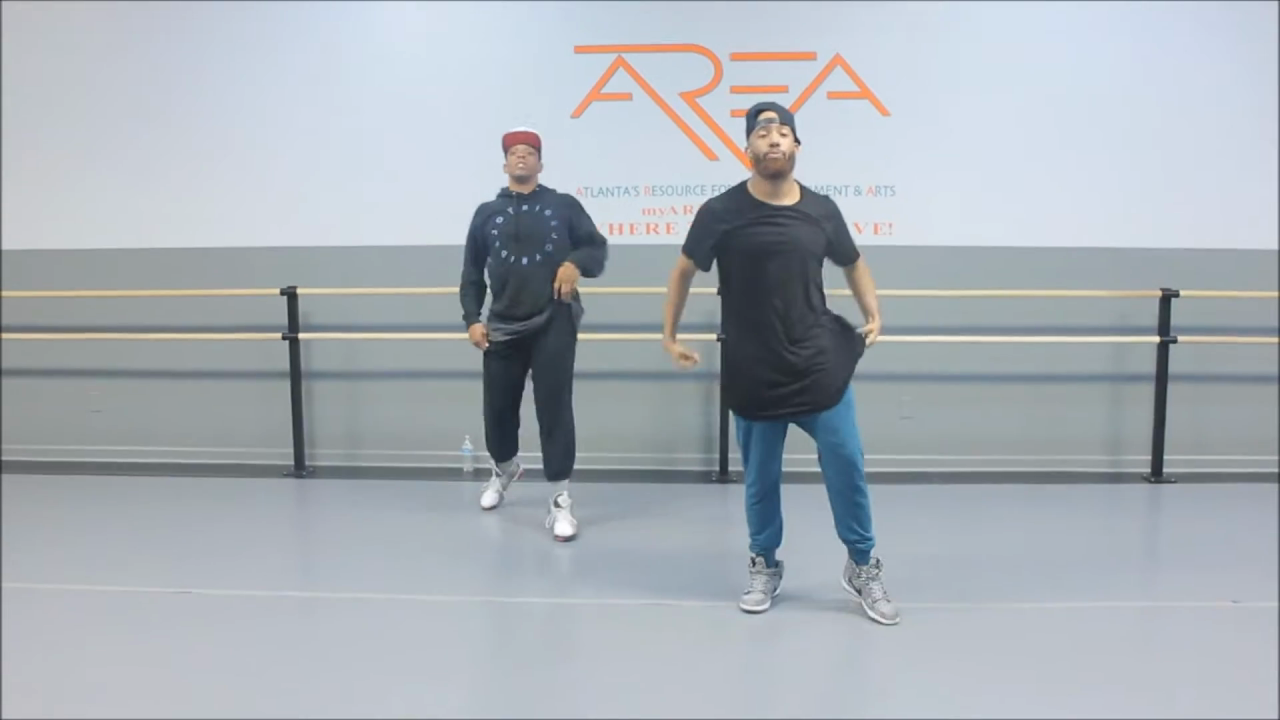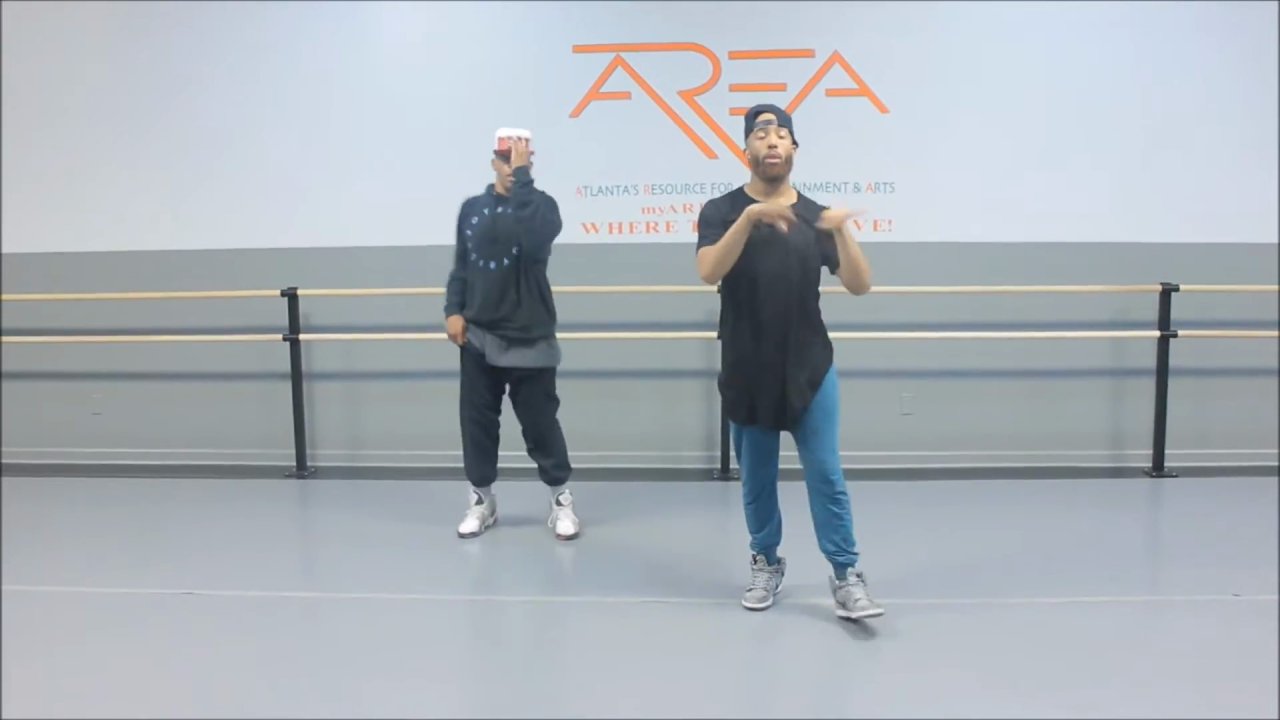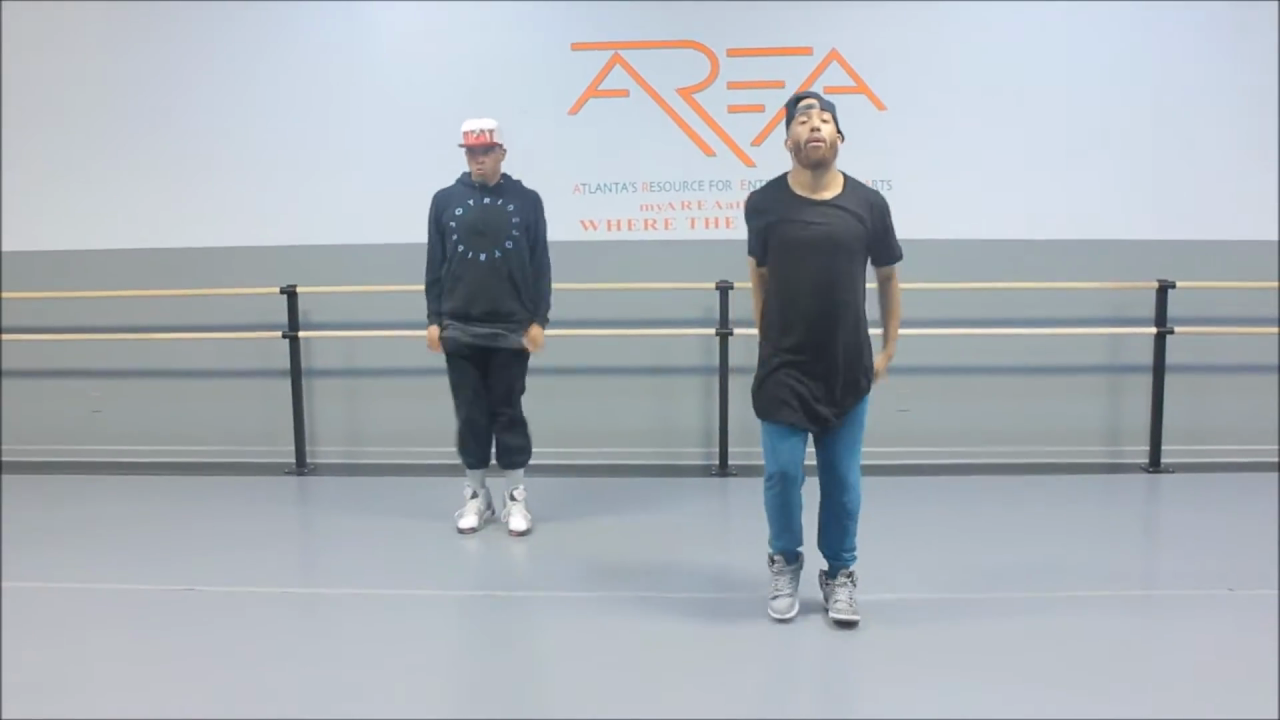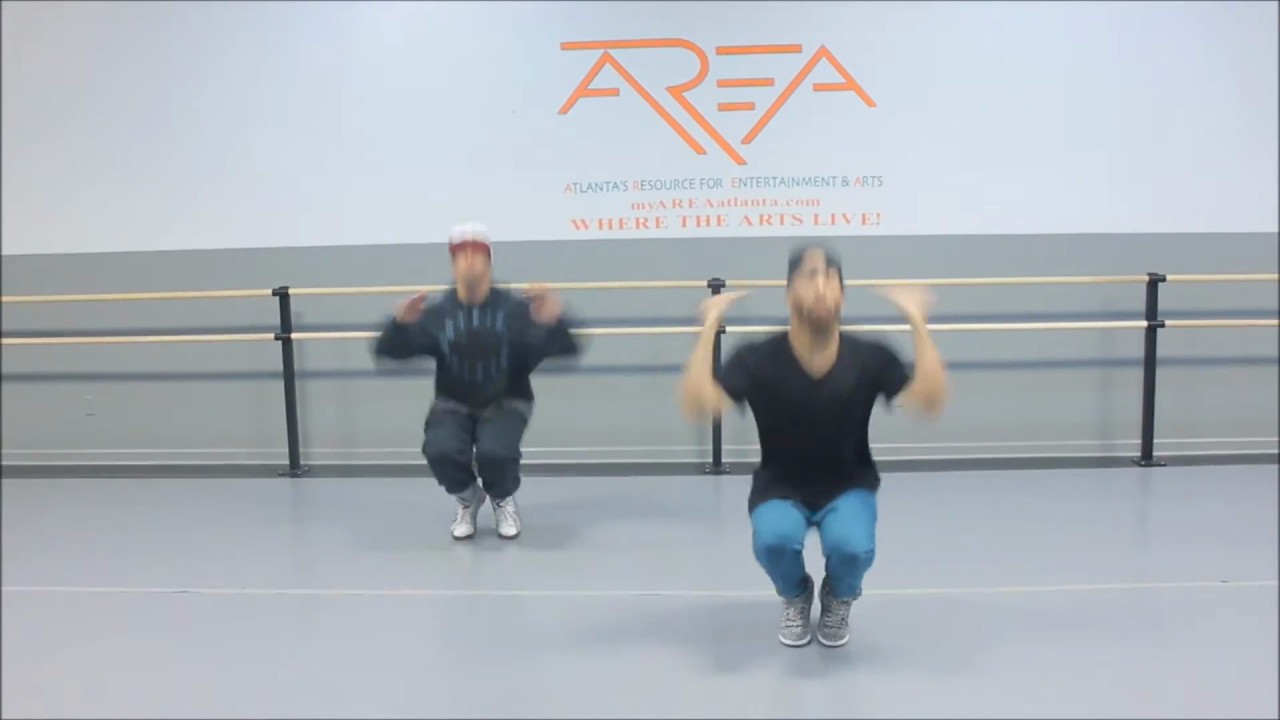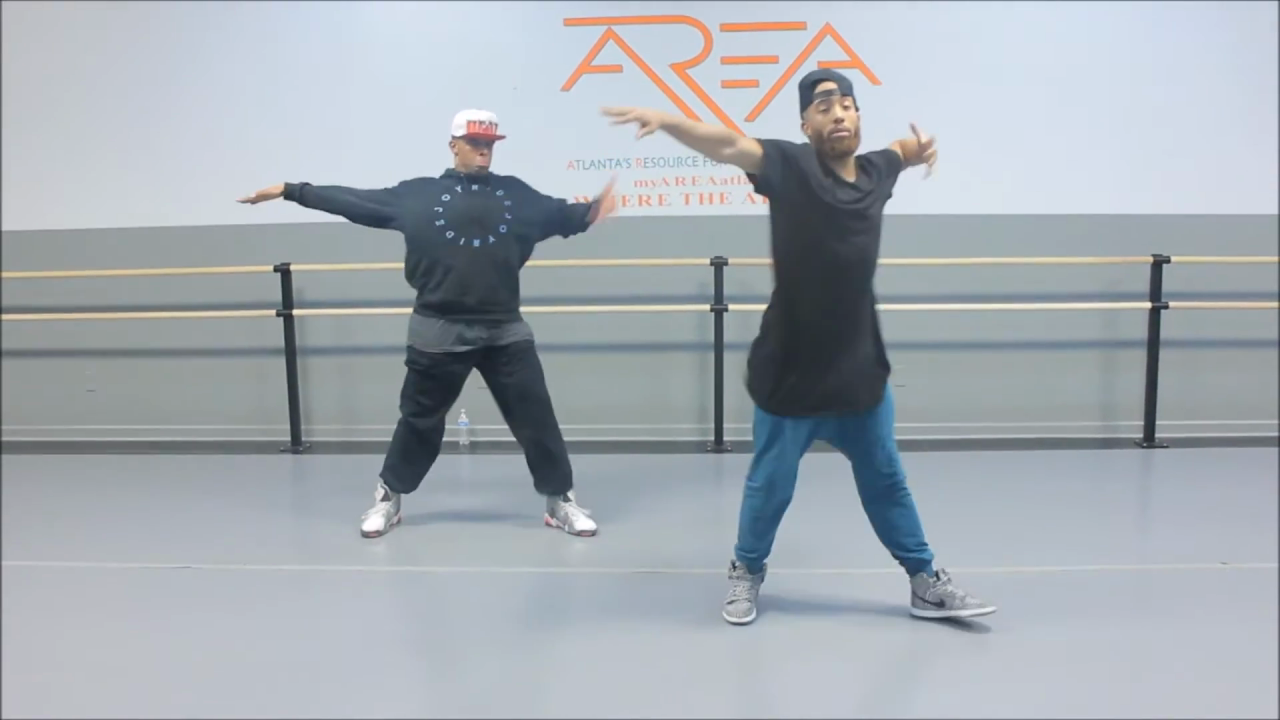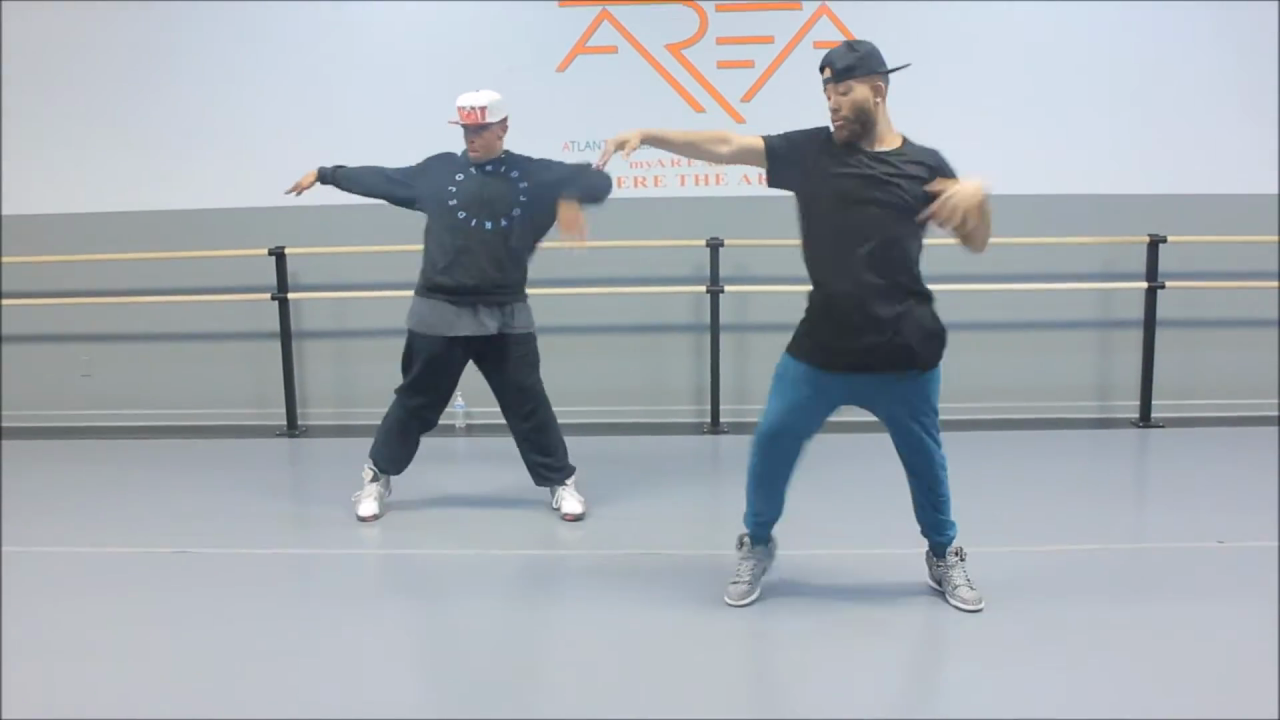
dt=0.7s
person 1, frame 1
left shoulder: (823, 210)
right shoulder: (722, 213)
left elbow: (855, 264)
right elbow: (683, 273)
left wrist: (874, 315)
right wrist: (670, 336)
left hip: (821, 366)
right hip: (752, 374)
left knee: (846, 463)
right knee: (761, 476)
left ankle: (863, 567)
right ankle: (765, 567)
person 1, frame 2
left shoulder: (815, 216)
right shoulder: (722, 210)
left elbow: (860, 286)
right elbow: (708, 272)
left wrist: (842, 232)
right wrist: (750, 217)
left hip: (810, 367)
right hip: (748, 372)
left knee: (826, 475)
right knee: (757, 477)
left ankle: (846, 576)
right ankle: (766, 563)
person 1, frame 3
left shoulder: (869, 204)
right shoulder: (764, 203)
left elbow: (888, 274)
left wrist: (889, 341)
left hip: (847, 371)
right hip: (783, 369)
left knee: (842, 479)
right knee: (782, 473)
left ankle: (839, 575)
right ankle: (785, 566)
person 1, frame 4
left shoulder: (871, 358)
right shoulder: (757, 360)
left elbow: (932, 400)
right elbow: (696, 404)
left wrist: (918, 325)
right wrist: (708, 326)
left hip: (847, 487)
right hip: (782, 488)
left knee: (849, 548)
right knee: (775, 542)
left ankle: (838, 599)
right ankle: (795, 596)
person 1, frame 5
left shoulder: (875, 169)
right shoulder: (789, 165)
left elbow: (909, 151)
right elbow: (726, 144)
left wrist: (920, 148)
right wrist: (664, 120)
left hip: (860, 368)
right hip: (790, 372)
left knee: (886, 482)
right knee: (770, 482)
left ankle: (925, 583)
right ankle: (746, 574)
person 1, frame 6
left shoulder: (925, 165)
right shoulder: (808, 150)
left elbow: (976, 241)
right elbow: (726, 147)
left wrist: (975, 196)
right wrist: (646, 136)
left hip: (905, 345)
right hip: (823, 341)
left knee: (924, 456)
right knee: (774, 437)
left ankle: (943, 558)
right ankle: (756, 545)
person 2, frame 1
left shoulder: (564, 206)
right shoulder: (487, 213)
left elbow: (597, 252)
right elbow: (471, 272)
left wrist: (577, 264)
right wrist: (471, 317)
left hip: (552, 323)
right hip: (503, 326)
left knee: (554, 408)
right knee: (498, 407)
left ankle: (559, 500)
right ankle: (503, 467)
person 2, frame 2
left shoulder: (541, 204)
right shoulder: (472, 208)
left elbow: (535, 240)
right elbow: (461, 266)
left wrist: (523, 175)
right wrist: (453, 309)
left hip: (529, 337)
right hip: (479, 336)
left knee: (540, 424)
right knee: (477, 421)
left ankle: (561, 500)
right ankle: (482, 500)
person 2, frame 3
left shoulder: (526, 200)
right shoulder: (445, 200)
left elbow: (539, 265)
right elbow: (436, 264)
left wrist: (539, 319)
right wrist: (433, 319)
left hip: (512, 328)
right hip: (459, 327)
left knee: (507, 411)
right knee: (470, 414)
left ankle: (515, 498)
right ankle: (477, 496)
person 2, frame 4
left shoulder: (514, 309)
right shoulder: (435, 315)
left elbow: (567, 349)
right elbow: (386, 352)
left wrist: (553, 320)
right wrist: (401, 321)
left hip: (504, 404)
right hip: (454, 406)
left knee: (496, 452)
right knee: (440, 450)
left ankle: (503, 500)
right ankle: (467, 498)
person 2, frame 5
left shoulder: (515, 192)
right shoulder: (419, 193)
left elbow: (563, 216)
right elbow: (355, 201)
left wrist: (592, 210)
right wrist: (290, 191)
left hip: (504, 328)
right hip: (439, 328)
left knee: (535, 413)
right knee: (421, 418)
left ankle: (560, 502)
right ankle: (388, 499)
person 2, frame 6
left shoulder: (533, 174)
right shoulder: (440, 170)
left elbow: (596, 181)
right elbow: (384, 179)
left wrist: (572, 199)
right wrist: (325, 174)
left hip: (507, 312)
right hip: (441, 310)
left knee: (527, 401)
right knee: (417, 399)
left ankle: (561, 482)
right ankle: (377, 478)
